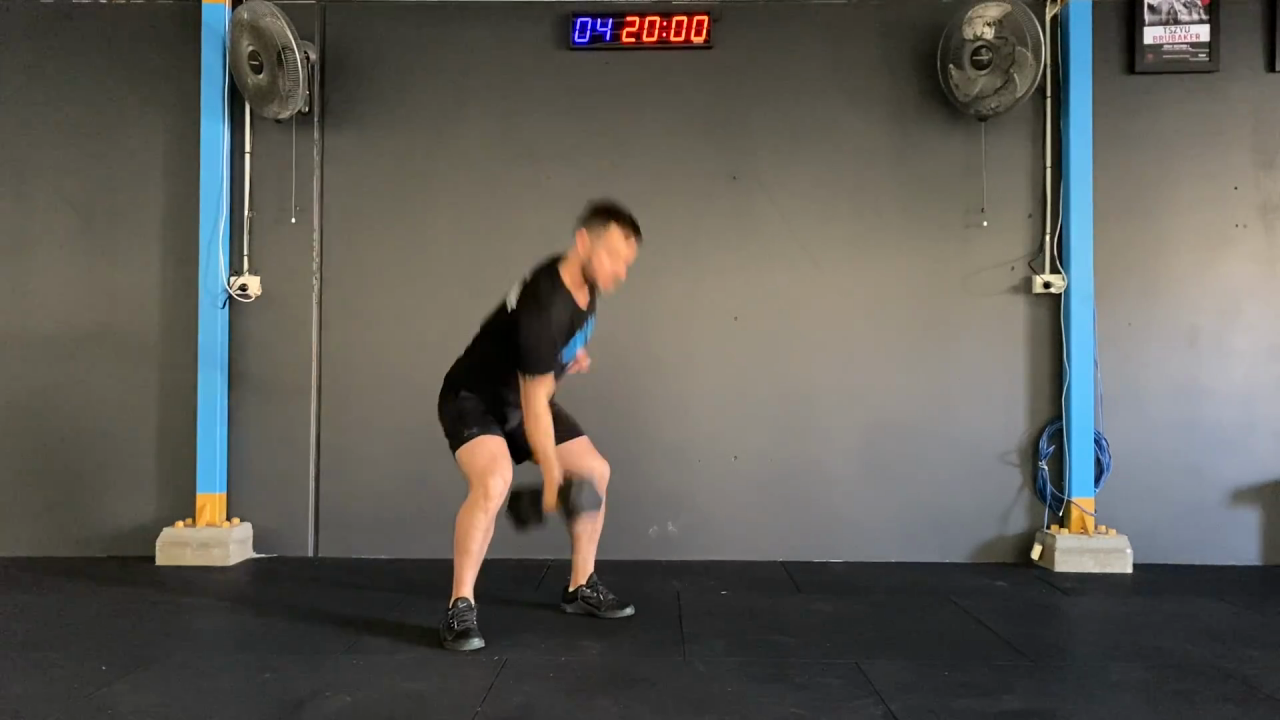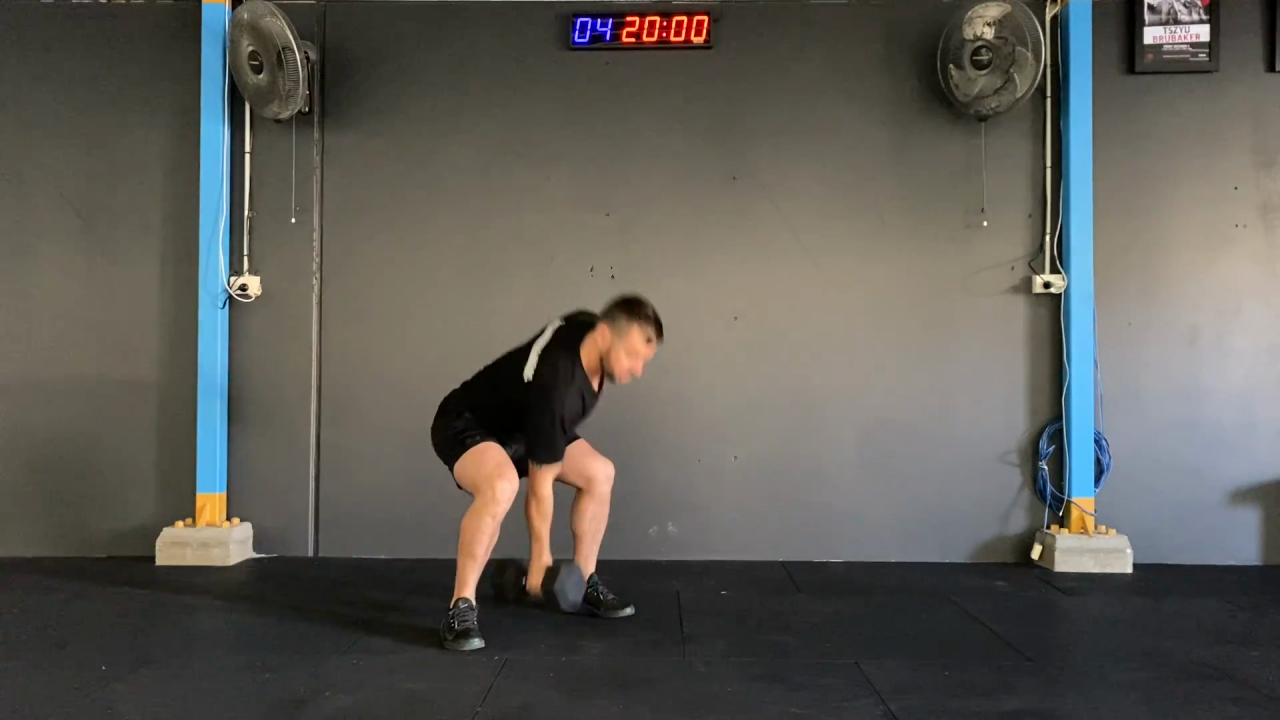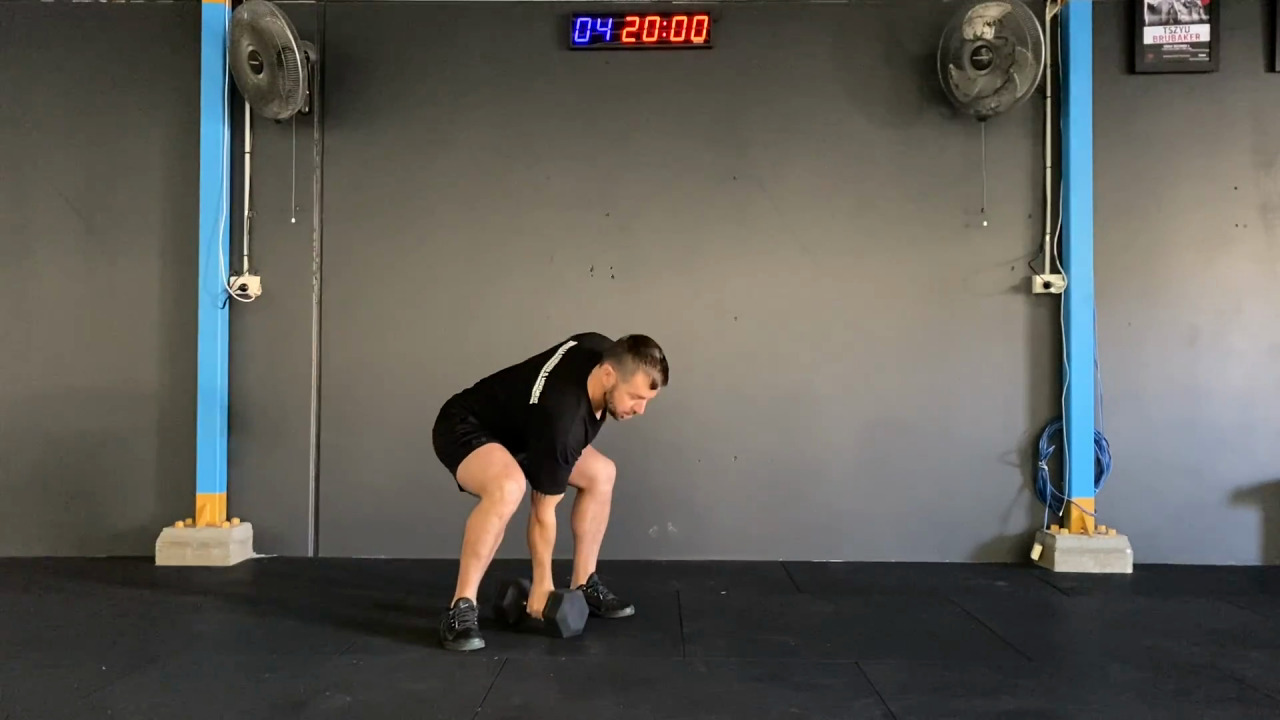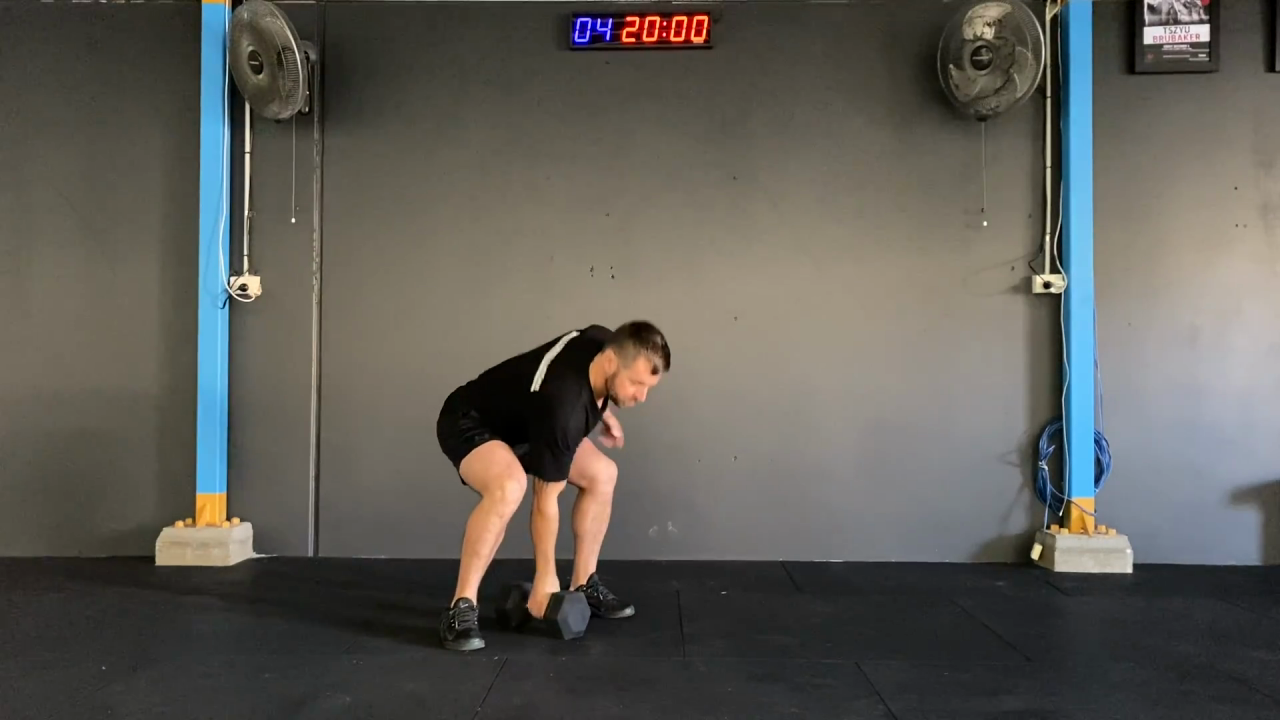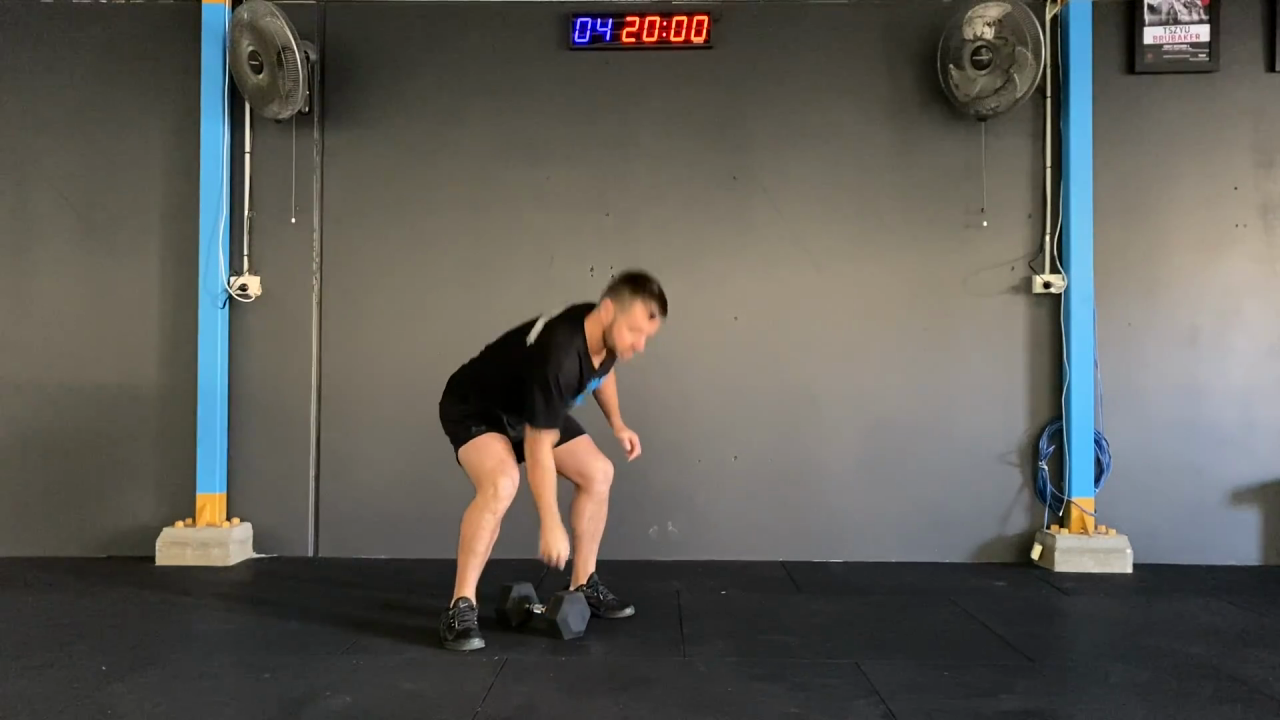
dt=0.2s
person 1, frame 1
left shoulder: (581, 281)
right shoulder: (544, 305)
right elbow: (536, 403)
left wrist: (575, 352)
right wrist: (552, 480)
left hip: (520, 401)
right hip: (473, 400)
left knee: (596, 472)
right knee: (494, 483)
left ankle: (581, 587)
right ankle: (460, 606)
person 1, frame 2
left shoulder: (589, 326)
right shoulder: (558, 390)
right elbow: (541, 486)
right wrist: (541, 559)
left hip: (516, 423)
right hip: (464, 425)
left knee: (599, 475)
right knee: (501, 486)
left ankle: (584, 582)
right ankle: (461, 608)
person 1, frame 3
left shoulder: (601, 349)
right shoulder: (562, 420)
right elbow: (544, 512)
right wrist: (542, 586)
left hip: (513, 426)
right hip: (465, 428)
left knee: (601, 474)
right knee: (508, 487)
left ankle: (583, 585)
right ankle: (461, 609)
person 1, frame 4
left shoulder: (603, 343)
right shoulder: (563, 406)
right elbow: (545, 502)
left wrist: (606, 419)
right wrist: (545, 579)
left hip: (521, 423)
right hip: (470, 422)
left knee: (602, 474)
right knee: (510, 488)
left ankle: (583, 585)
right ankle: (461, 608)
person 1, frame 5
left shoulder: (610, 335)
right shoulder: (560, 356)
right elbow: (539, 453)
left wrist: (618, 424)
right wrist: (552, 528)
left hip: (533, 411)
right hip: (473, 405)
left knee: (598, 474)
right knee: (502, 484)
left ankle: (583, 585)
right ankle: (461, 608)
